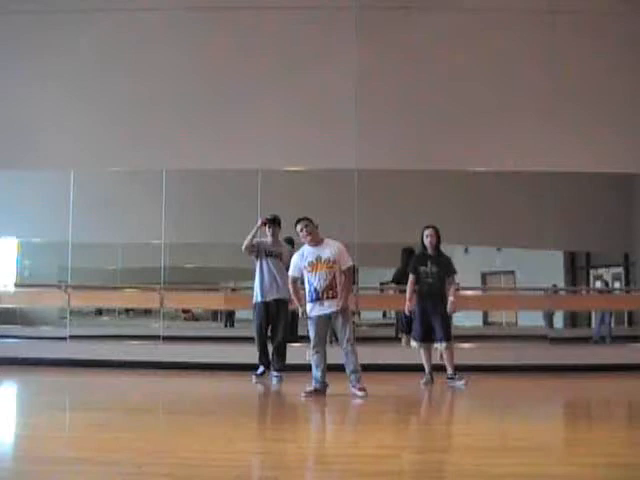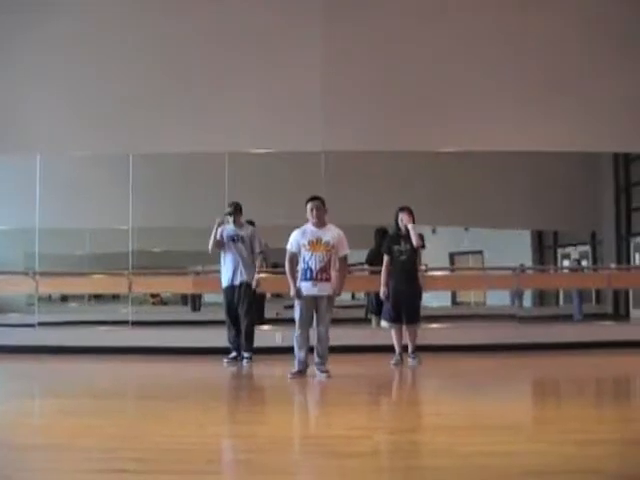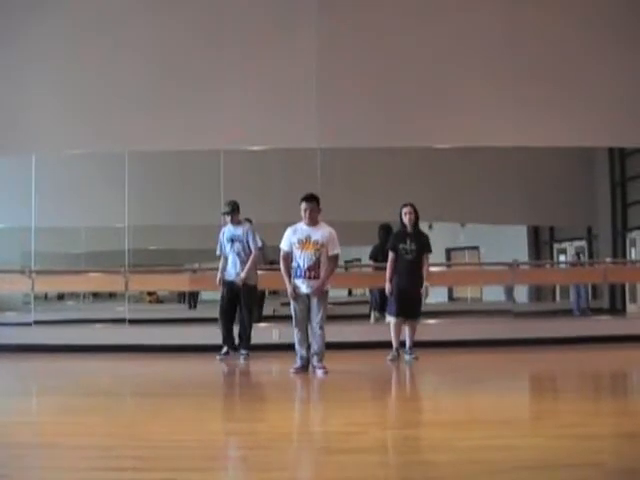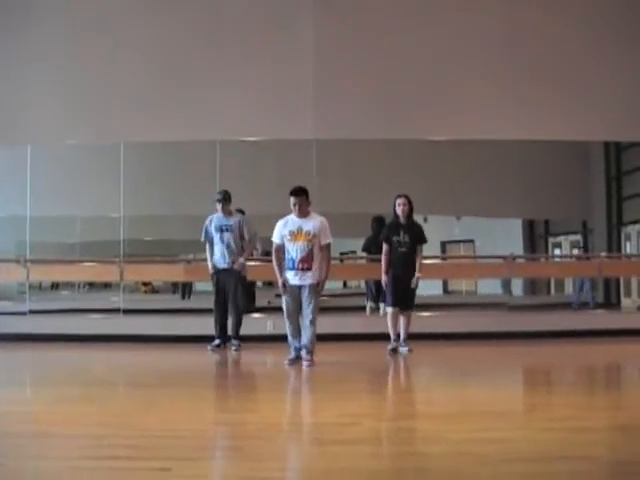
dt=0.7s
person 1, frame 1
left shoulder: (336, 247)
right shoulder: (299, 257)
left elbow: (348, 275)
right elbow: (293, 283)
left wrist: (345, 299)
right wrist: (300, 306)
left hip: (338, 305)
right hip: (315, 309)
left knee: (347, 343)
right knee: (317, 347)
left ankle: (356, 382)
right ankle: (318, 385)
person 1, frame 2
left shoulder: (336, 234)
right shoulder: (299, 234)
left elbow: (343, 262)
right elbow: (290, 261)
left wrist: (339, 285)
right wrist: (292, 286)
left hip: (327, 289)
right hip: (304, 289)
left knee: (323, 329)
right knee: (301, 327)
left ankle: (321, 365)
right ankle: (300, 365)
person 1, frame 3
left shoulder: (328, 232)
right shoulder: (292, 231)
left elbow: (333, 261)
right elbow: (284, 259)
left wrist: (322, 283)
right wrist: (288, 284)
left hip: (319, 288)
right hip: (298, 287)
left knee: (318, 325)
right knee: (299, 325)
left ankle: (317, 361)
right ankle: (302, 360)
person 1, frame 4
left shoulder: (320, 223)
right shoulder: (283, 224)
left elbow: (326, 251)
right elbow: (277, 252)
left wrist: (324, 277)
right wrist: (279, 277)
left hip: (311, 279)
right hip: (289, 279)
left knee: (309, 317)
right knee: (291, 317)
left ankle: (307, 352)
right ankle: (295, 351)
person 2, frame 1
left shoulder: (286, 250)
right shoulder: (259, 245)
right elbow: (245, 248)
right wrist: (257, 227)
left hip: (280, 296)
right hip: (261, 296)
left knee: (279, 335)
right knee: (259, 332)
left ankle: (277, 370)
right ankle: (263, 364)
person 2, frame 2
left shoulder: (250, 231)
right shoulder: (223, 230)
left elbow: (257, 254)
right elbow: (211, 249)
left wrist: (257, 273)
right wrist: (216, 228)
left hip: (246, 279)
right hip: (228, 279)
left knee: (245, 315)
right knee: (231, 316)
left ankle: (247, 351)
right ankle: (235, 350)
person 2, frame 3
left shoulder: (247, 229)
right shoulder: (224, 231)
left elbow: (255, 253)
right elbow: (223, 255)
left wrist: (244, 273)
right wrist: (220, 273)
left hip: (247, 279)
right hip: (229, 278)
left knee: (246, 315)
right knee: (225, 312)
left ankle: (244, 348)
right ankle: (228, 345)
person 2, frame 4
left shoulder: (238, 220)
right shoulder: (211, 220)
left elbow: (247, 242)
right elbow: (208, 243)
left wrist: (242, 259)
right wrist: (209, 262)
left hip: (234, 267)
right hip: (217, 267)
left knee: (235, 303)
right knee: (219, 304)
left ankle: (235, 338)
right ankle: (220, 338)
person 3, frame 1
left shoulder: (445, 260)
right shoulder: (417, 259)
left elbow: (452, 283)
right elbow: (411, 282)
left wrist: (452, 299)
right wrist: (408, 300)
left hip: (440, 304)
right hip: (422, 304)
left knee: (444, 340)
right knee: (423, 341)
left ankle: (451, 374)
right ankle: (428, 374)
person 3, frame 2
left shoulder: (417, 236)
right shoulder: (391, 239)
left elbow: (417, 244)
right elbow: (386, 264)
left wrist: (410, 224)
right wrist: (383, 285)
left hip: (412, 284)
right hip: (395, 284)
left knee: (411, 321)
right knee: (394, 321)
left ankle: (412, 353)
right ankle: (398, 354)
person 3, frame 3
left shoulder: (422, 237)
right shoulder: (396, 236)
left elbow: (425, 262)
right elbow: (391, 260)
left wrist: (425, 283)
right wrist: (388, 281)
left hip: (415, 282)
right hip: (398, 281)
left knee: (412, 317)
right knee: (395, 316)
left ankle: (409, 349)
right ankle: (395, 349)
person 3, frame 4
left shoulder: (416, 228)
right shoulder: (390, 227)
left elbow: (419, 253)
right elbow: (385, 252)
left wrist: (417, 273)
right wrist: (383, 273)
left hip: (409, 273)
right hip: (393, 272)
left knee: (407, 308)
right knee: (392, 307)
left ankle: (403, 341)
right ankle: (393, 341)
